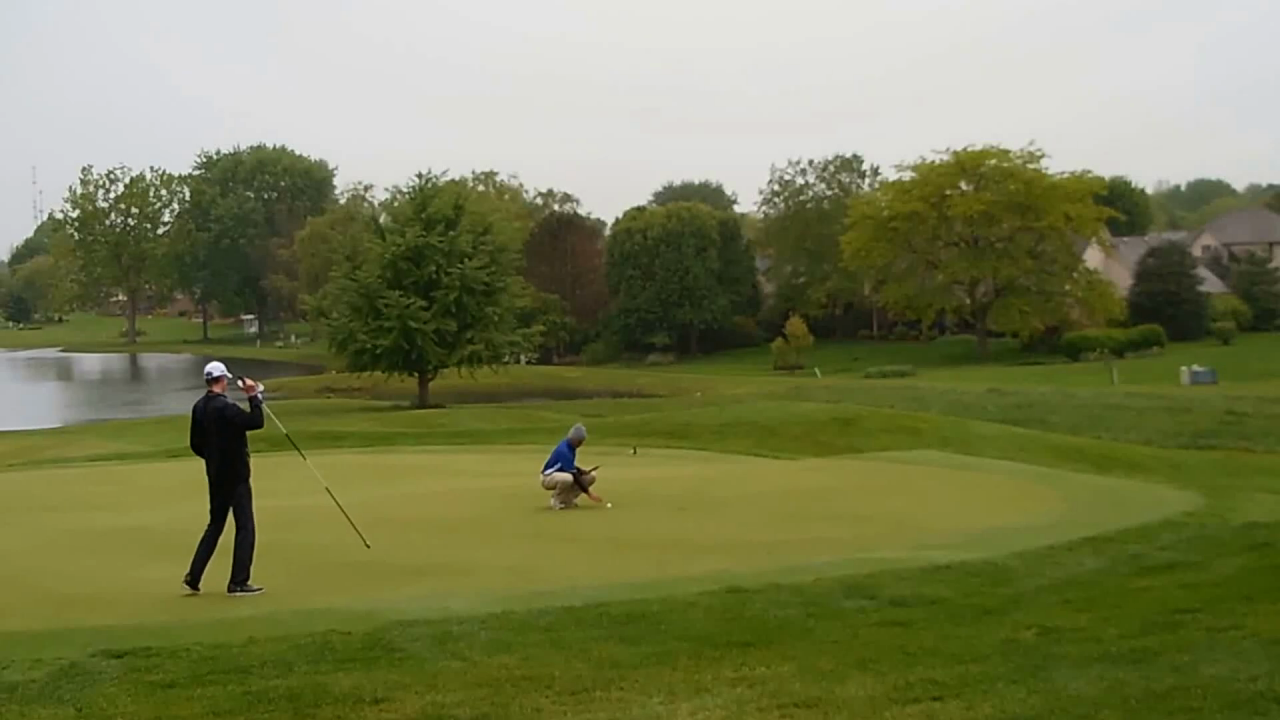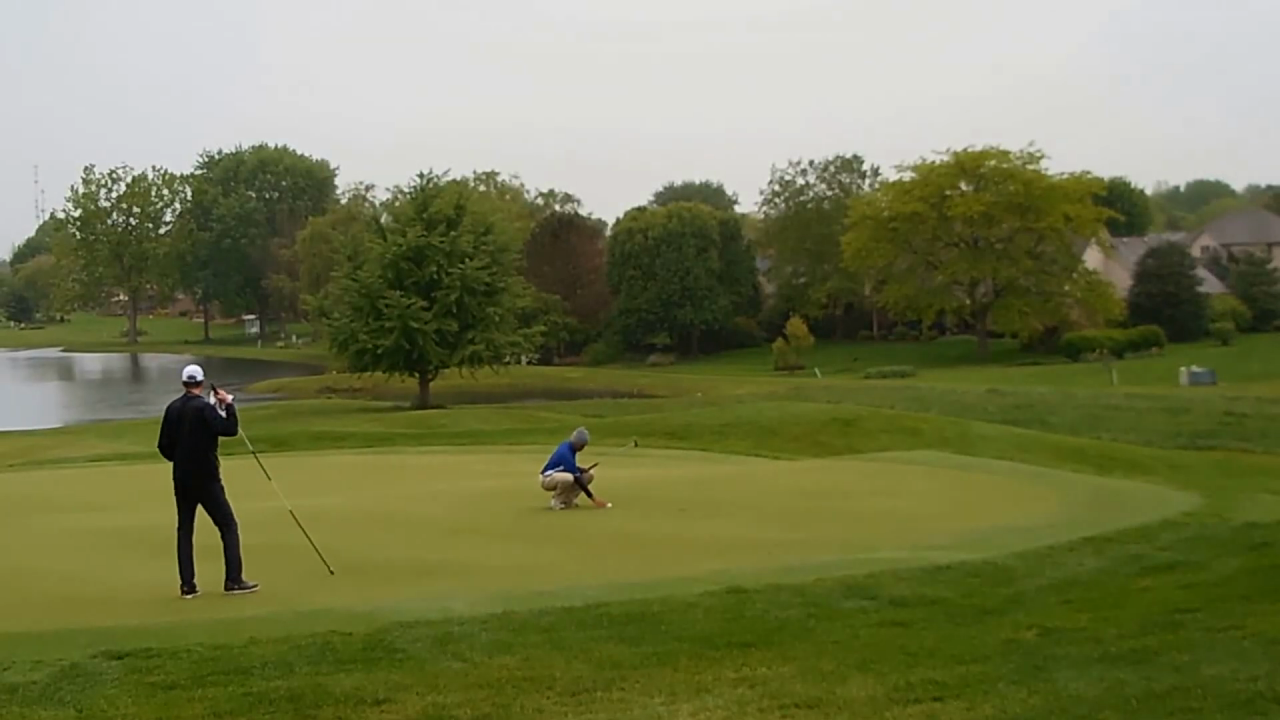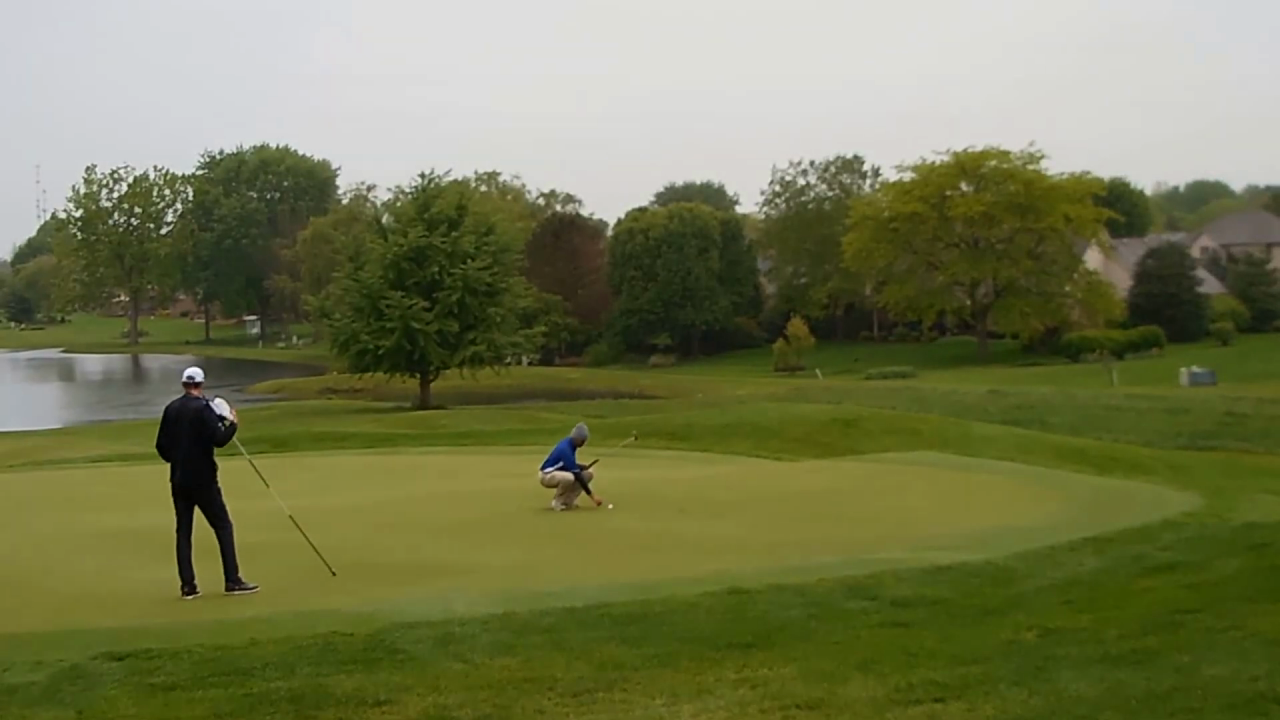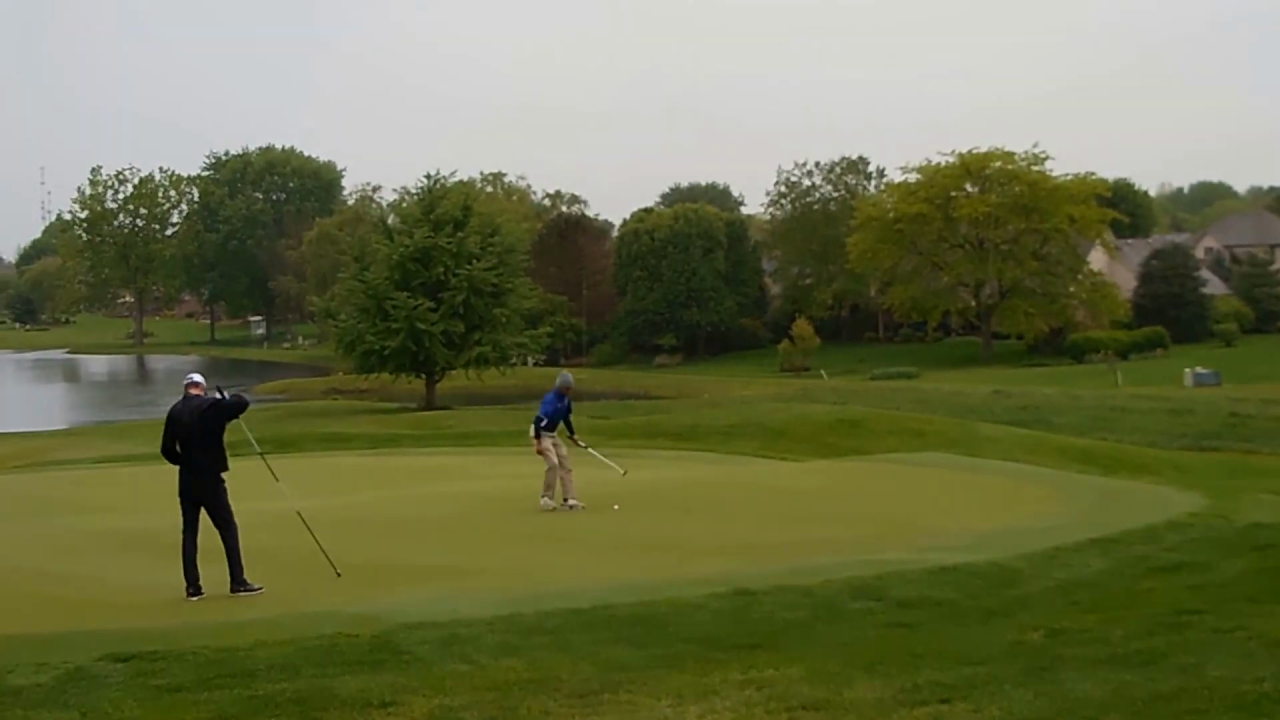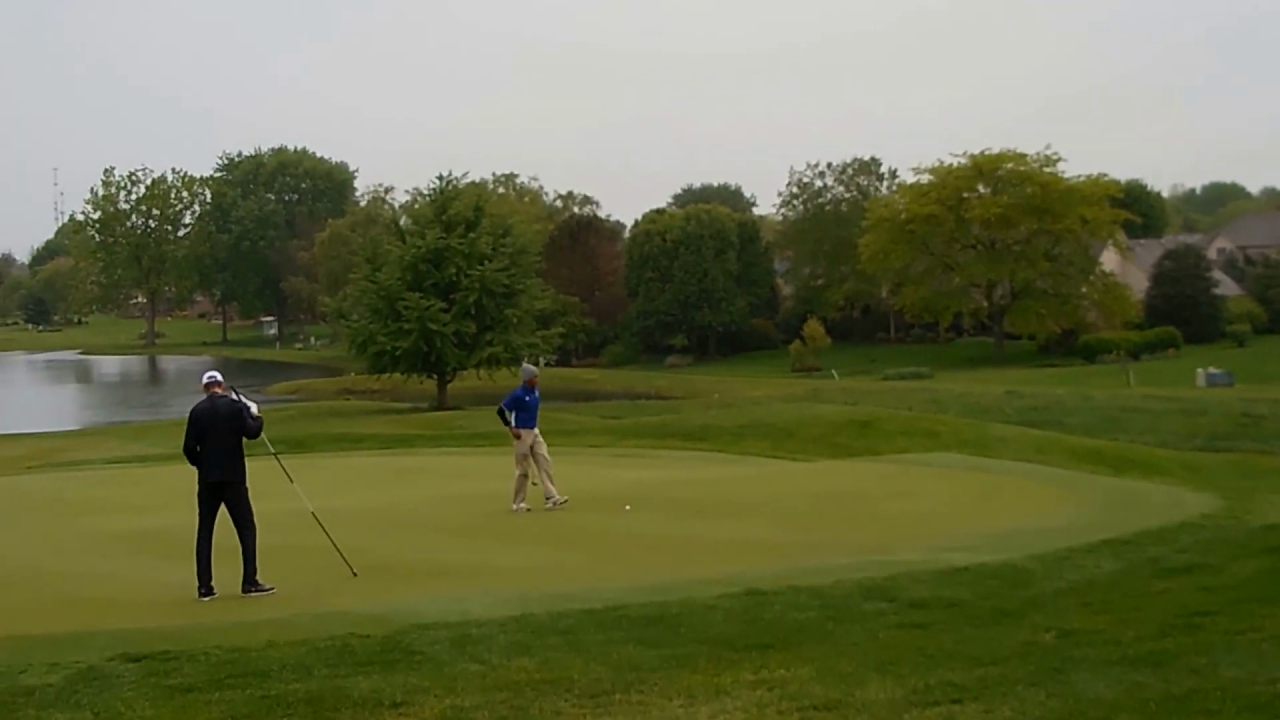
dt=0.5s
person 1, frame 1
left shoulder: (199, 407)
right shoulder: (225, 407)
left elbow: (196, 444)
right elbow: (256, 422)
right wrist: (254, 397)
left hip: (216, 475)
right hip: (235, 476)
left knee: (214, 526)
right knee: (245, 527)
left ankle: (192, 577)
right ankle: (238, 583)
person 1, frame 2
left shoulder: (173, 408)
right shoulder: (204, 407)
left elbow: (163, 445)
right elbow: (231, 430)
right wrist: (228, 405)
left hip: (182, 479)
right hip: (206, 478)
left knee: (184, 530)
right knee: (228, 525)
left ankle: (187, 585)
right ankle: (233, 580)
person 1, frame 3
left shoulder: (171, 409)
right shoulder: (203, 409)
left elbow: (161, 445)
right elbow: (219, 439)
right wrist: (232, 424)
left hip: (179, 480)
right hip: (202, 479)
left knee: (183, 531)
right knee: (223, 527)
left ankle: (187, 585)
right ankle: (232, 581)
person 1, frame 4
left shoulder: (174, 411)
right shoulder: (209, 406)
left elbow: (167, 449)
right elbow: (242, 403)
right wrist: (228, 398)
left hip: (187, 481)
right hip: (209, 479)
left knee: (189, 533)
right knee: (228, 528)
left ankle: (193, 586)
right ankle: (238, 582)
person 1, frame 5
left shoulder: (197, 410)
right shoulder: (234, 406)
left elbow: (189, 447)
right elbow: (252, 432)
right wrist: (257, 416)
left hip: (207, 479)
right hip: (232, 478)
left knee: (204, 532)
right knee: (246, 528)
left ankle: (204, 587)
right ankle: (250, 583)
